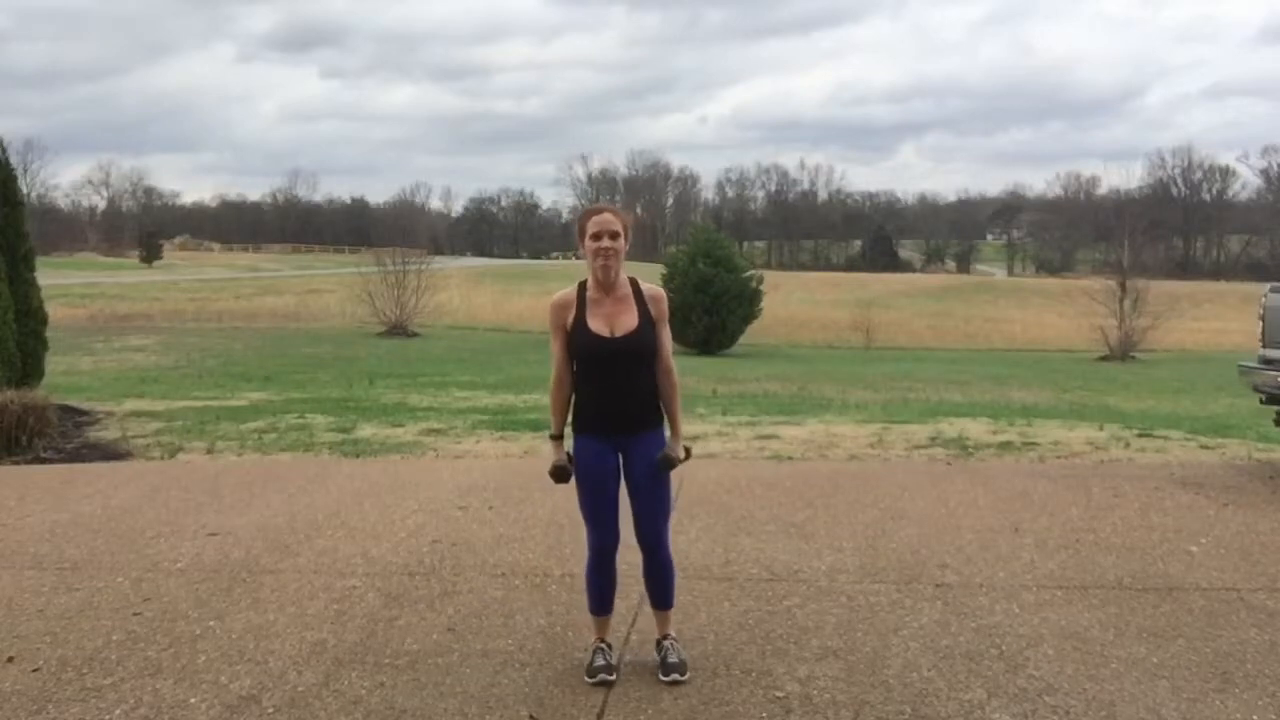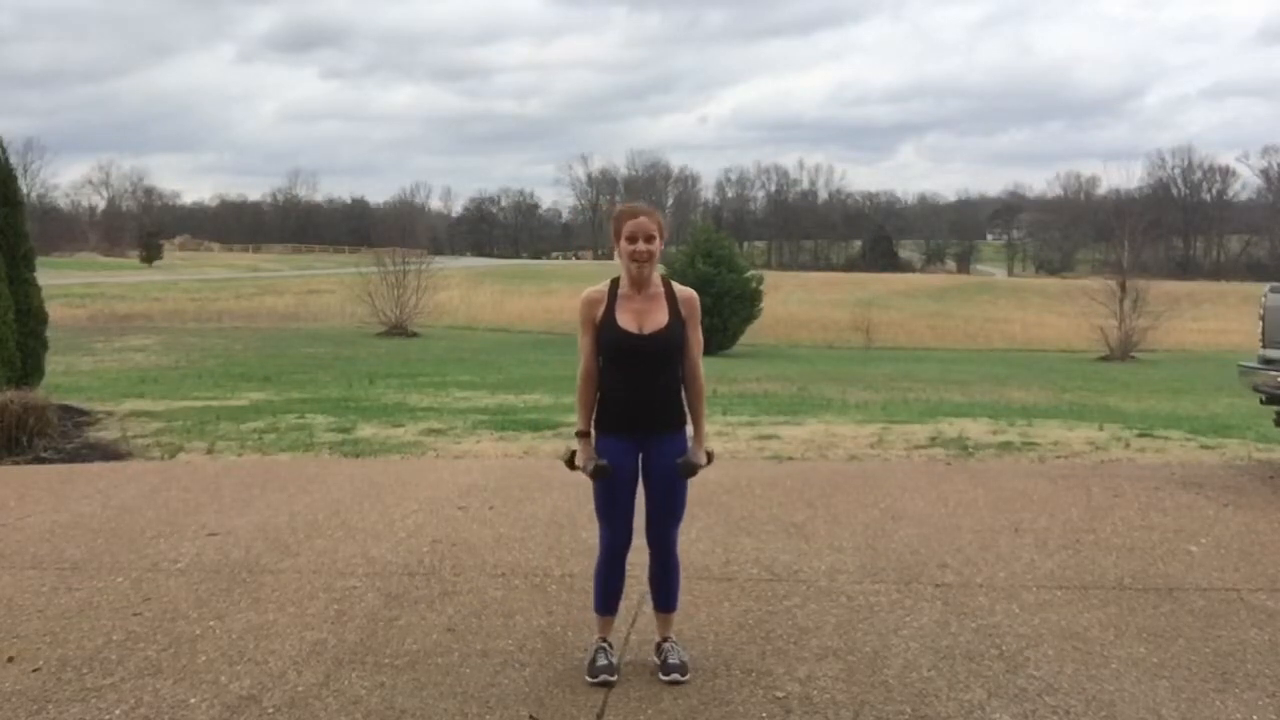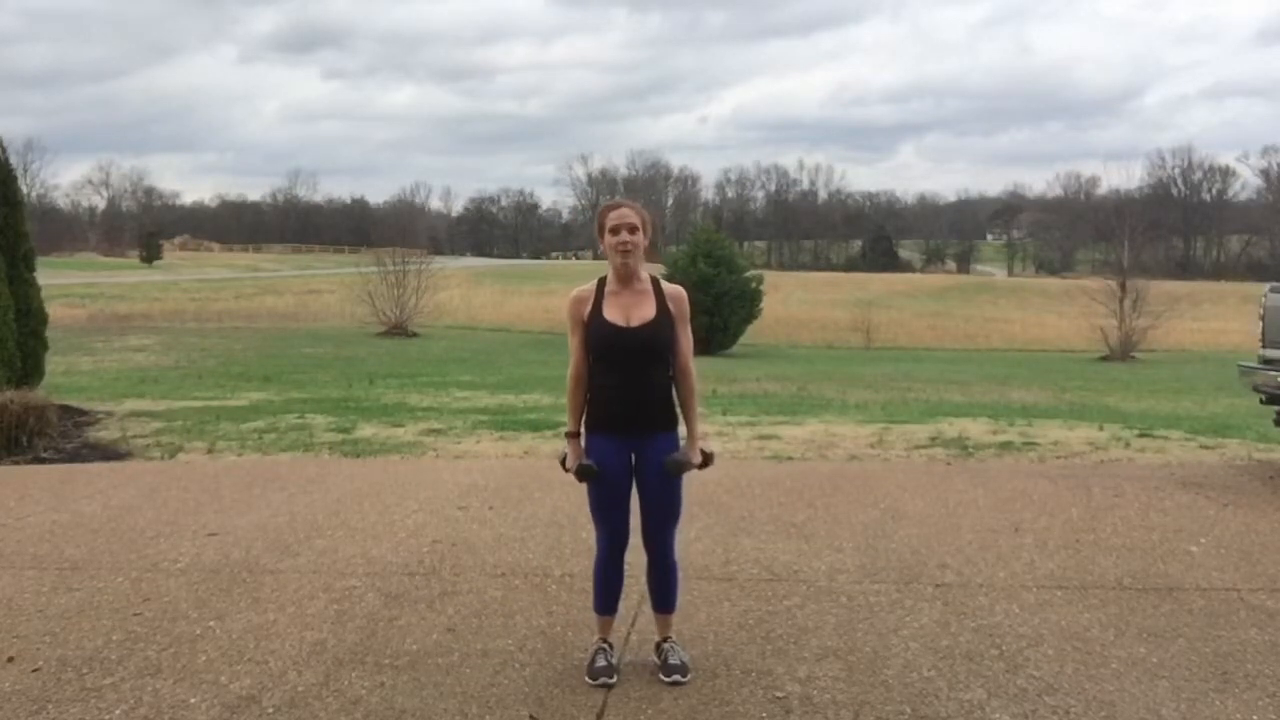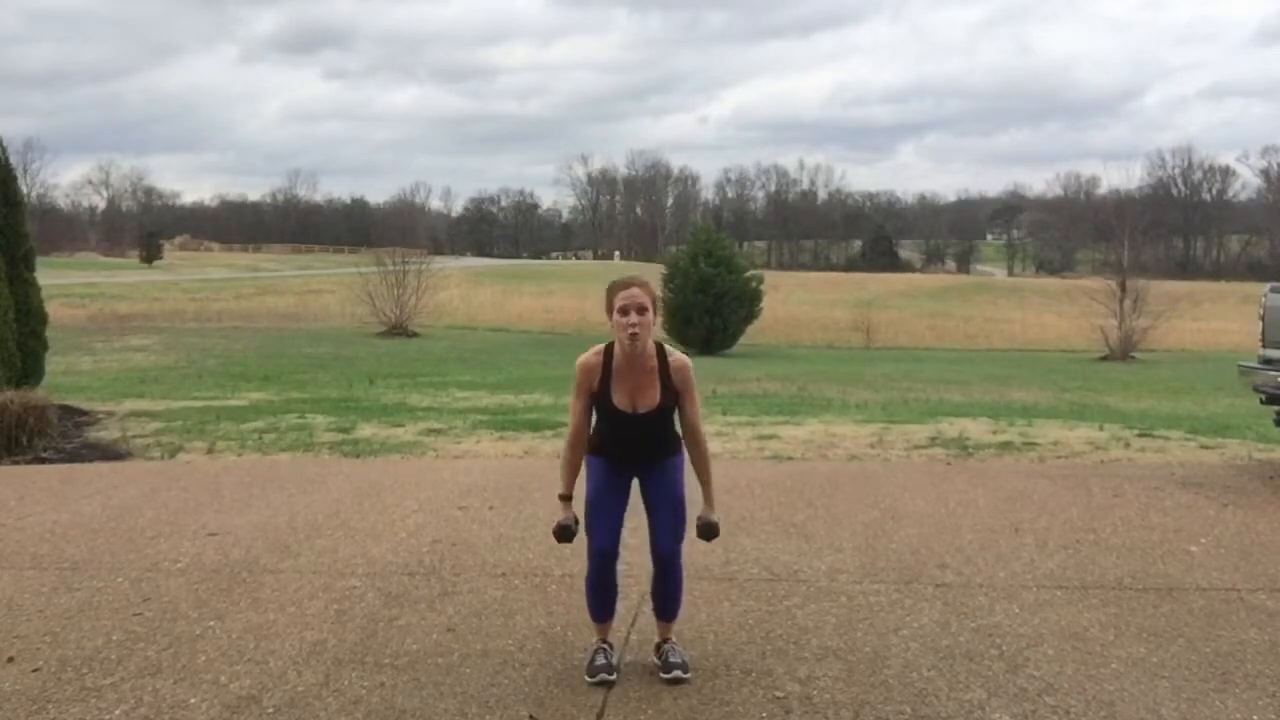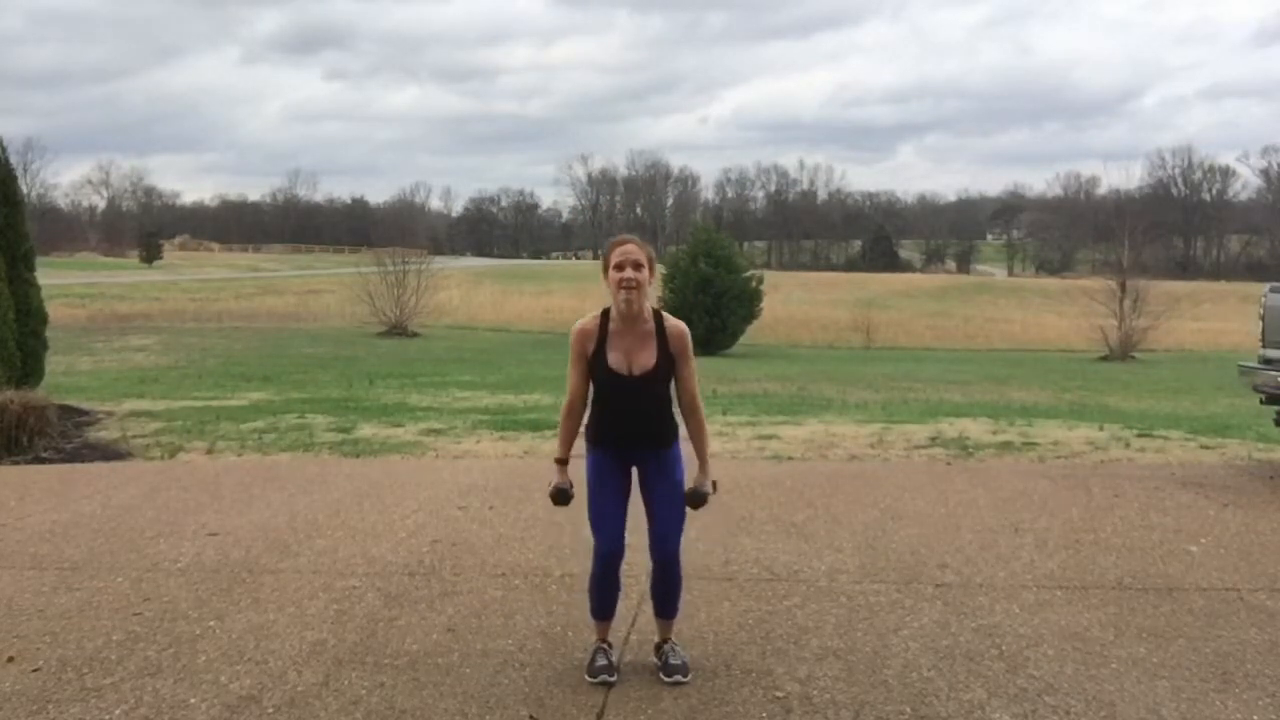
dt=1s
person 1, frame 1
left shoulder: (652, 297)
right shoulder: (564, 304)
left elbow: (665, 370)
right elbow: (562, 378)
left wrist: (676, 433)
right wrist: (557, 440)
left hip: (646, 434)
right hip: (592, 438)
left knee: (655, 539)
right knee: (602, 543)
left ankle: (666, 636)
right ankle: (601, 642)
person 1, frame 2
left shoulder: (685, 300)
right shoulder: (595, 301)
left elbow: (693, 374)
right elbow: (588, 374)
left wrist: (699, 438)
right wrist: (584, 437)
left hip: (667, 436)
right hip: (614, 436)
left knee: (663, 541)
right knee: (614, 541)
left ankle: (666, 640)
right ankle: (602, 642)
person 1, frame 3
left shoulder: (673, 297)
right shoulder: (583, 300)
left elbow: (684, 371)
right elbow: (578, 374)
left wrist: (693, 437)
right wrist: (573, 438)
left hip: (659, 435)
right hip: (605, 436)
left knee: (660, 541)
right knee: (611, 541)
left ankle: (666, 641)
right ankle: (602, 643)
person 1, frame 4
left shoulder: (678, 365)
right shoulder: (590, 365)
left elbow: (693, 435)
right elbow: (577, 436)
left wrist: (708, 500)
right wrist: (565, 499)
left hip: (661, 459)
right hip: (609, 460)
left knee: (667, 551)
right knee: (601, 551)
left ankle: (666, 641)
right ankle: (602, 644)
person 1, frame 5
left shoulder: (674, 332)
right shoulder: (587, 332)
left elbow: (691, 405)
right elbow: (574, 403)
left wrist: (704, 468)
right wrist: (561, 464)
left hip: (660, 451)
right hip: (607, 452)
left knee: (666, 551)
right knee: (608, 551)
left ankle: (666, 643)
right ankle: (602, 644)
